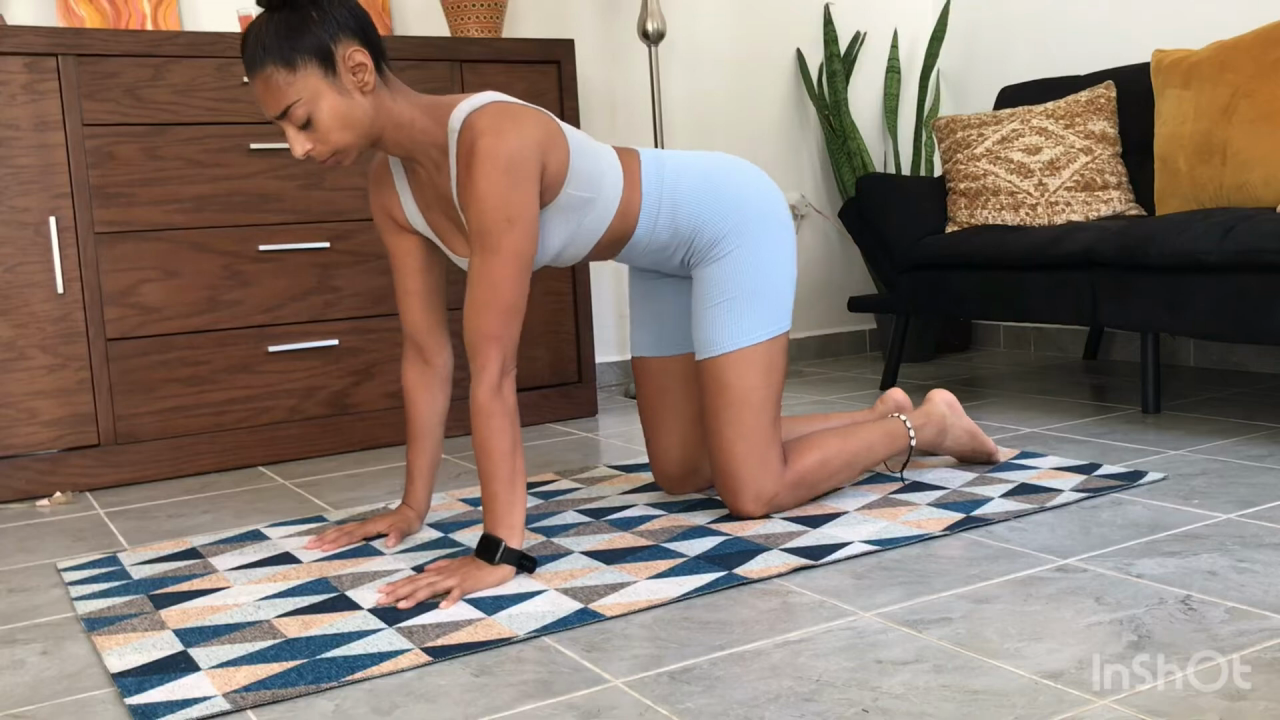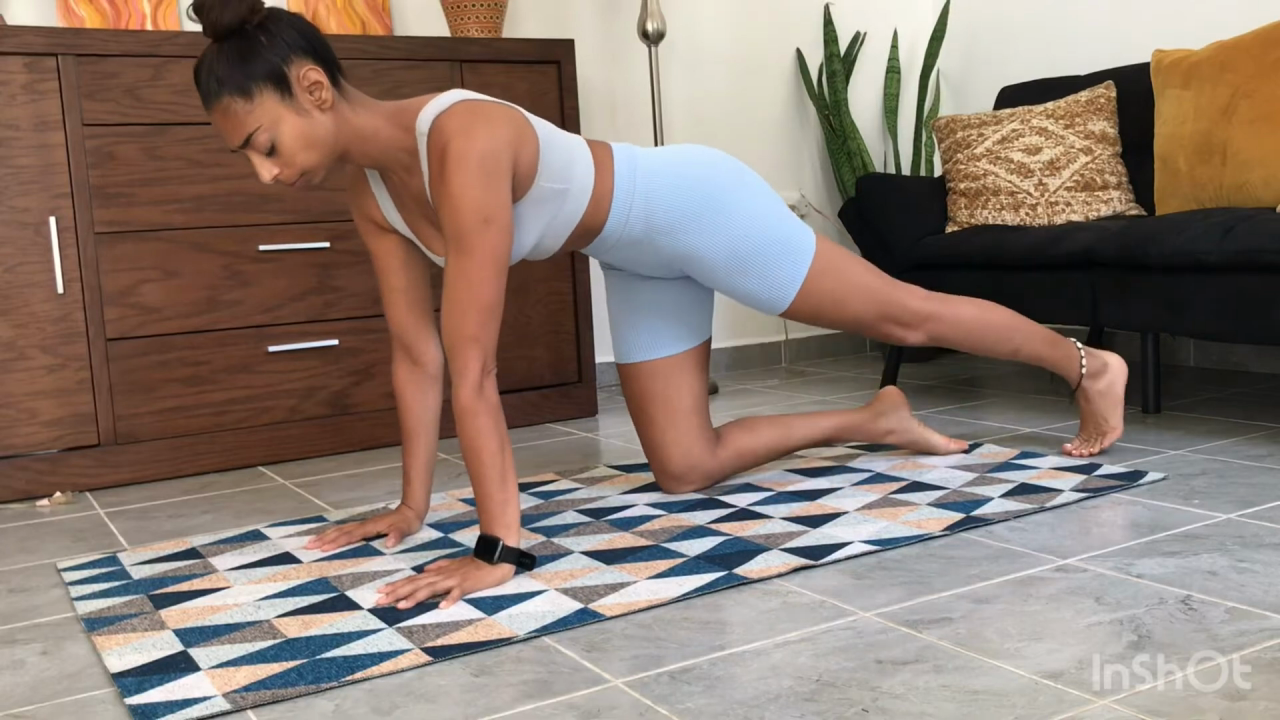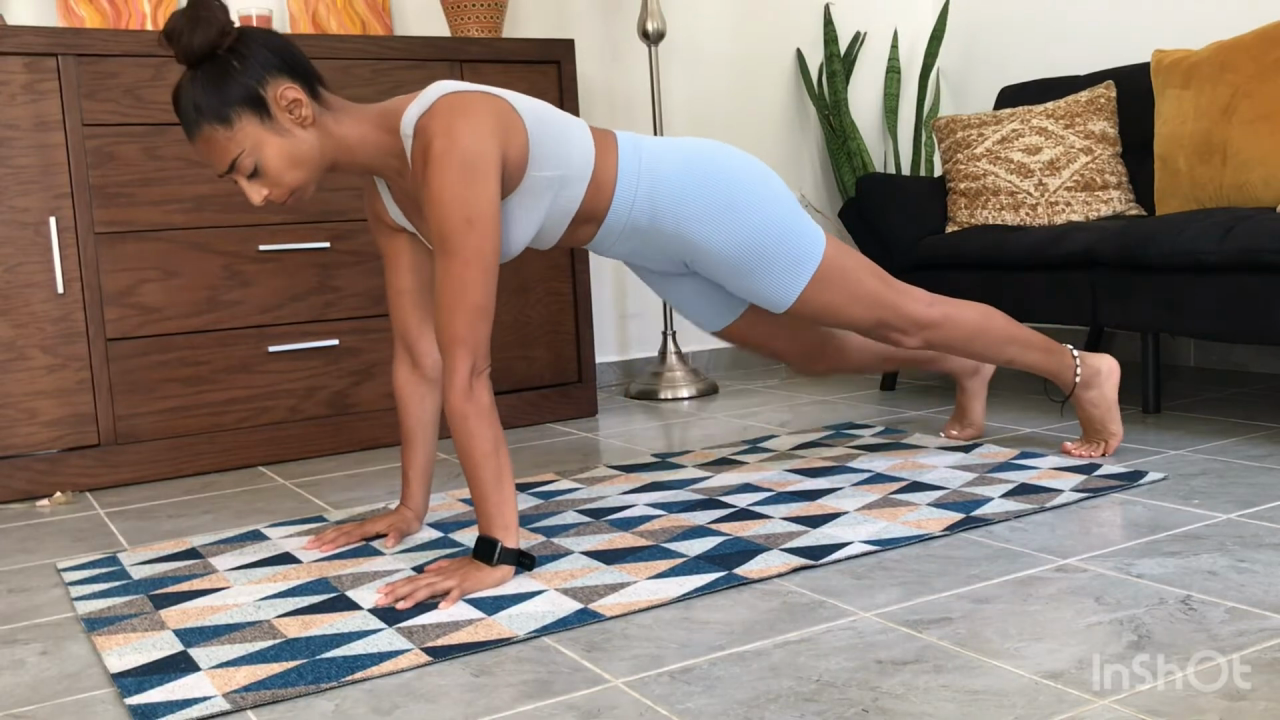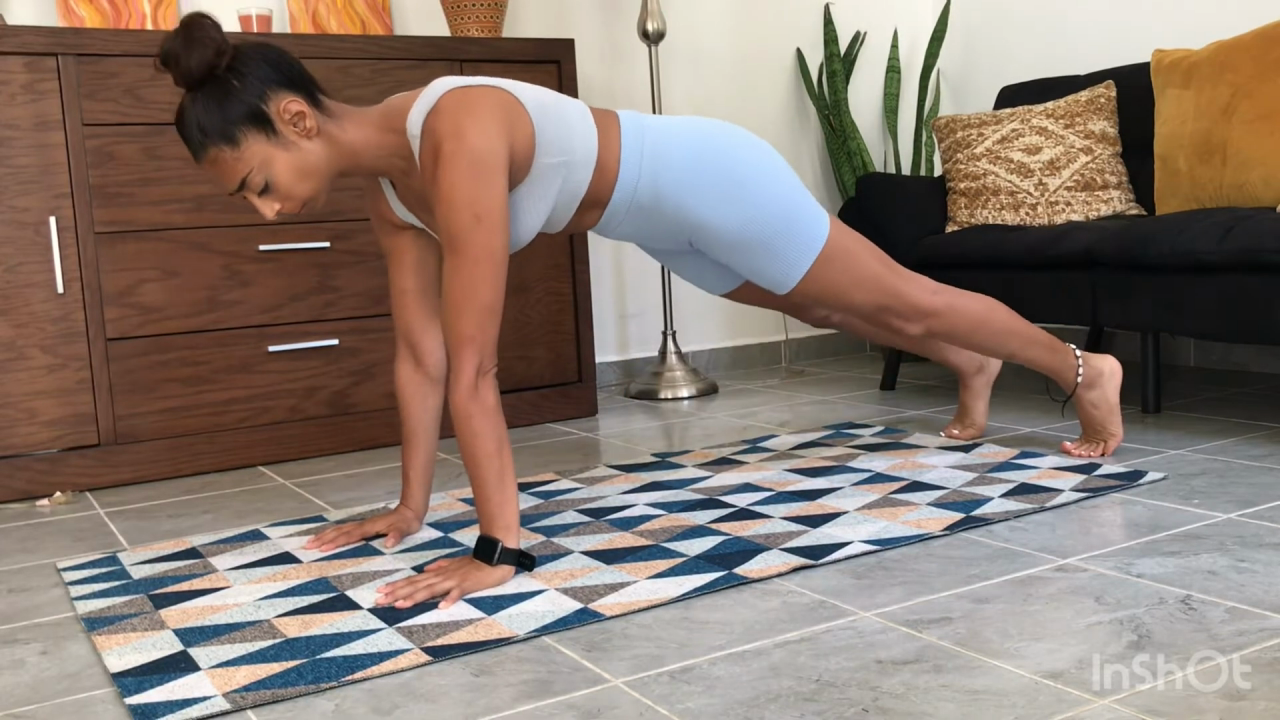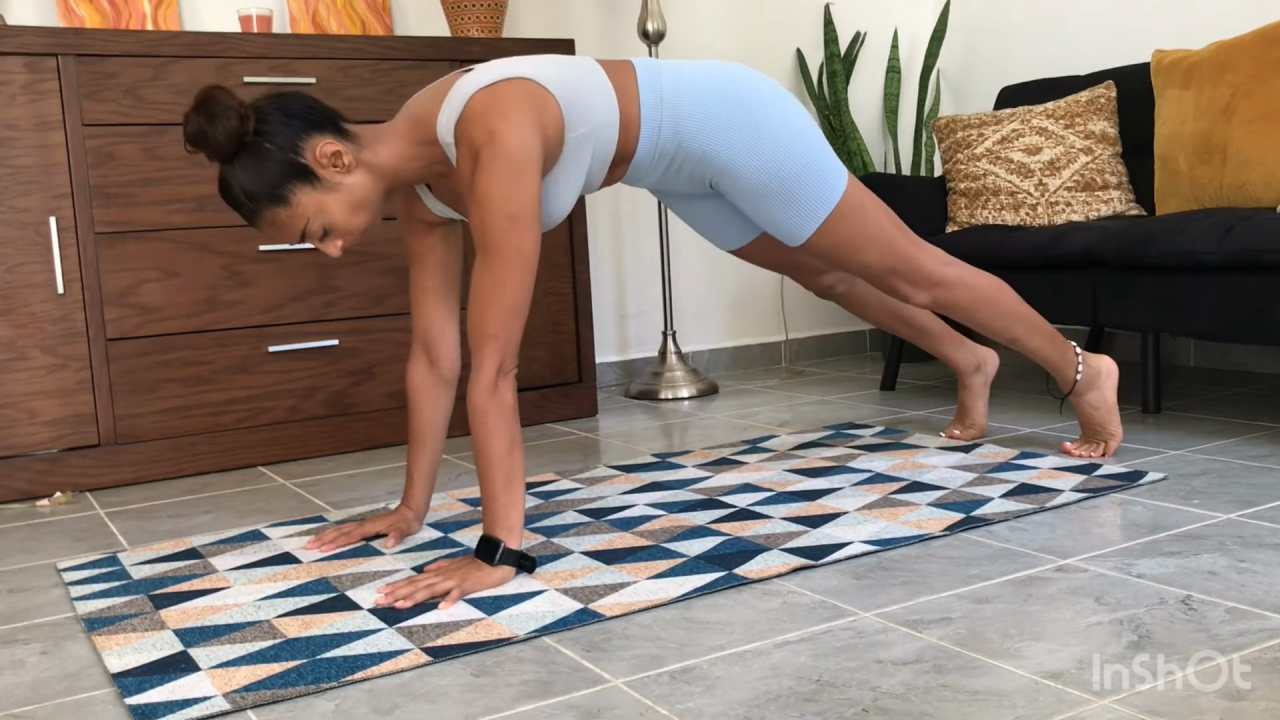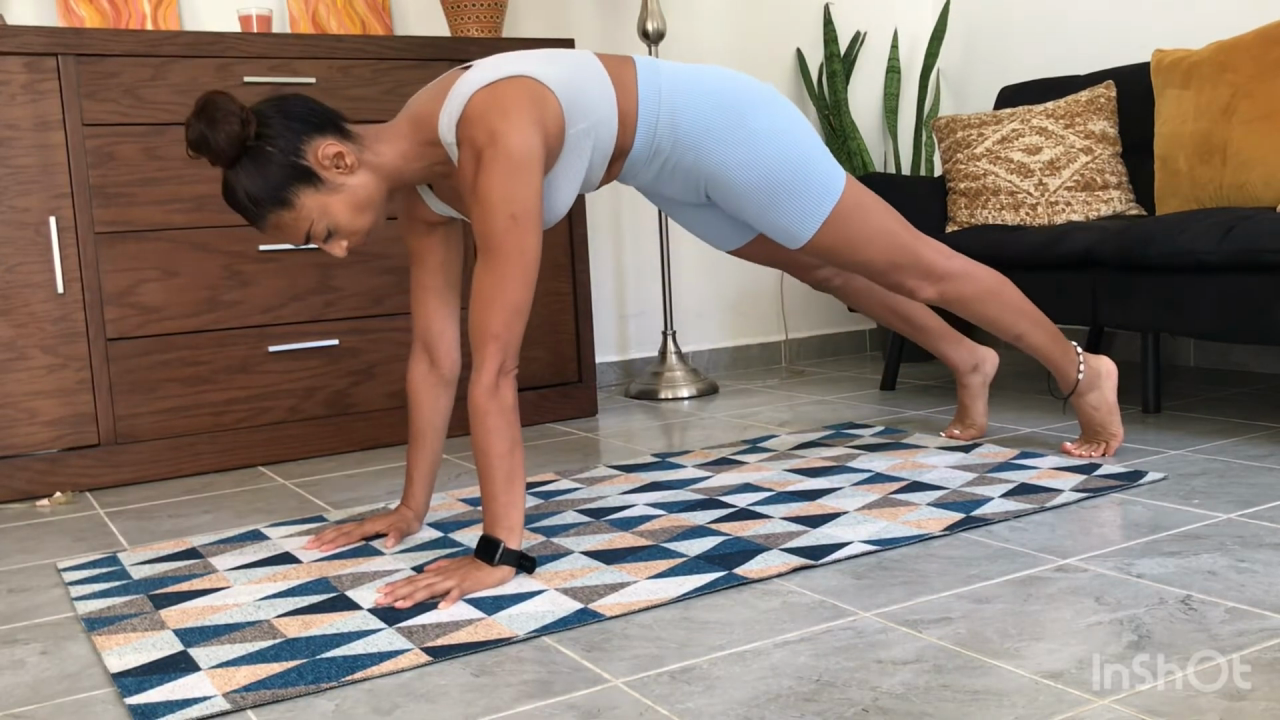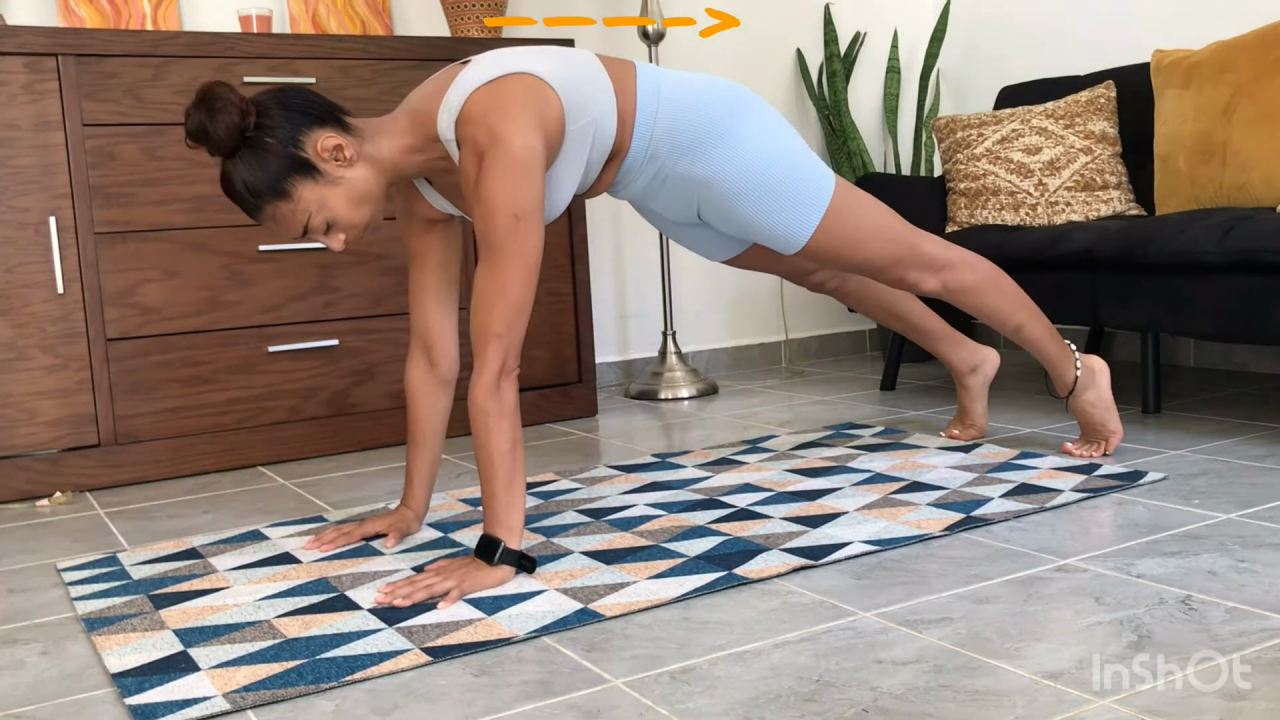
dt=0.7s
person 1, frame 1
left shoulder: (493, 140)
right shoulder: (391, 187)
left elbow: (492, 368)
right elbow: (427, 354)
left wrist: (502, 547)
right wrist: (414, 506)
left hip: (732, 215)
right hip: (666, 253)
left knee: (754, 493)
right knee: (682, 474)
left ankle: (924, 420)
right ankle: (882, 417)
person 1, frame 2
left shoulder: (461, 140)
right shoulder: (371, 194)
left elbow: (472, 370)
right elbow: (416, 356)
left wrist: (500, 545)
right wrist: (412, 506)
left hip: (698, 207)
right hip: (639, 256)
left knee: (903, 316)
right knee: (686, 468)
left ankle: (1089, 365)
right ankle: (876, 420)
person 1, frame 3
left shoulder: (449, 138)
right shoulder: (382, 186)
left elbow: (466, 371)
right elbow: (417, 356)
left wrist: (498, 549)
right wrist: (410, 508)
left hip: (706, 202)
right hip: (658, 248)
left knee: (900, 313)
right knee: (813, 350)
left ankle: (1082, 372)
right ankle: (964, 371)
person 1, frame 4
left shoulder: (458, 137)
right shoulder: (386, 176)
left elbow: (473, 369)
right elbow: (421, 353)
left wrist: (499, 546)
right wrist: (410, 505)
left hip: (708, 183)
right hip: (663, 219)
left knee: (905, 302)
right knee: (821, 306)
left ankle: (1083, 371)
right ankle: (971, 368)
person 1, frame 5
left shoulder: (492, 137)
right shoulder: (417, 175)
left elbow: (493, 365)
right elbow: (435, 352)
left wrist: (501, 548)
right wrist: (412, 505)
left hip: (729, 124)
right hip: (677, 167)
left knee: (912, 269)
right knee: (821, 274)
left ankle: (1080, 372)
right ankle: (969, 365)
person 1, frame 6
left shoulder: (493, 138)
right shoulder: (418, 177)
left elbow: (493, 366)
right elbow: (435, 354)
left wrist: (501, 549)
right wrist: (411, 507)
left hip: (721, 132)
right hip: (674, 173)
left knee: (916, 266)
right knee: (822, 268)
left ankle: (1079, 372)
right ankle: (968, 364)
person 1, frame 7
left shoulder: (494, 131)
right shoulder: (415, 174)
left elbow: (495, 364)
right elbow: (433, 353)
left wrist: (501, 550)
right wrist: (411, 507)
left hip: (711, 143)
right hip: (658, 187)
left knee: (916, 261)
right knee: (823, 274)
left ankle: (1075, 373)
right ankle: (968, 364)
